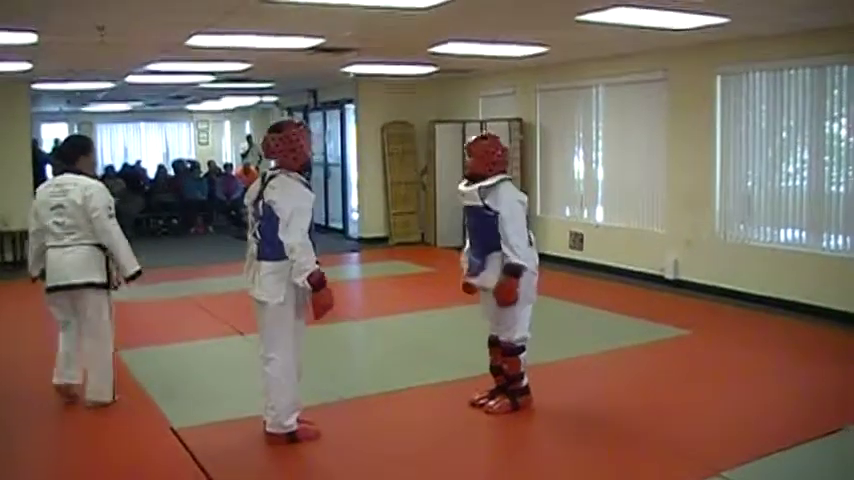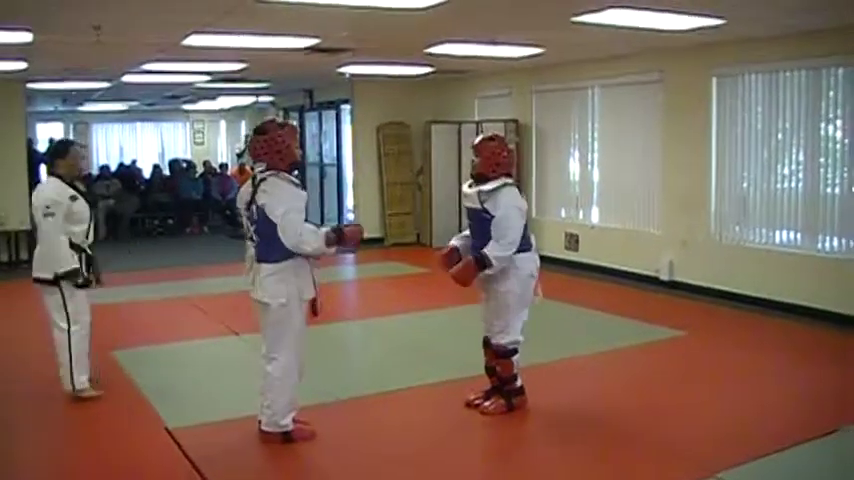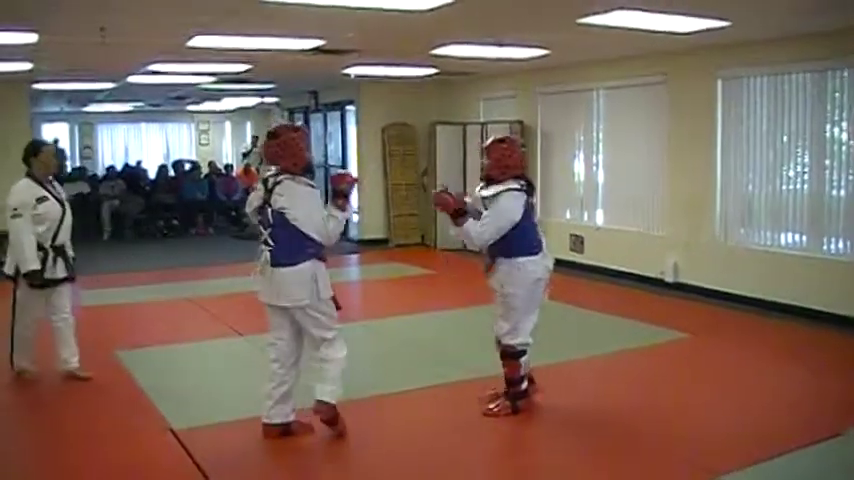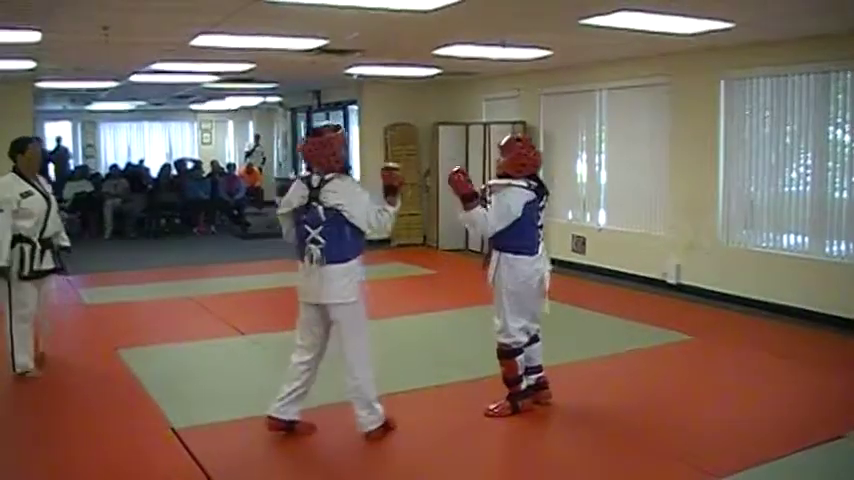
dt=0.4s
person 1, frame 1
left shoulder: (263, 183)
right shoulder: (293, 189)
right elbow: (295, 242)
right wrist: (318, 285)
left hip: (264, 274)
right hip: (282, 278)
left knee: (277, 351)
right knee: (283, 352)
left ankle: (279, 417)
right ankle: (282, 426)
person 1, frame 2
left shoulder: (255, 184)
right shoulder: (283, 189)
right elbow: (296, 237)
right wrist: (338, 236)
left hip: (266, 274)
right hip: (283, 277)
left knee: (276, 350)
right knee: (285, 352)
left ankle: (273, 416)
right ankle: (277, 425)
person 1, frame 3
left shoulder: (264, 188)
right shoulder: (299, 191)
right elbow: (327, 233)
right wrist: (341, 197)
left hip: (275, 277)
right hip: (302, 278)
left knee: (283, 350)
right knee: (330, 342)
left ankle: (277, 418)
right ankle: (326, 402)
person 1, frame 4
left shoulder: (299, 187)
right shoulder: (345, 187)
left elbow: (289, 231)
right elbow: (377, 225)
right wrist: (391, 192)
left hip: (311, 276)
right hip: (341, 277)
left knee: (307, 350)
right knee: (356, 351)
left ankle: (283, 413)
right ankle: (372, 420)
person 2, frame 1
left shoulder: (504, 193)
right shoulder: (474, 191)
left elbow: (515, 241)
left wrist: (511, 278)
right wrist: (469, 271)
left hip: (509, 272)
right hip: (489, 272)
left knee: (510, 333)
right knee: (496, 332)
left ankle: (519, 392)
right ankle: (502, 385)
person 2, frame 2
left shoulder: (506, 196)
right shoulder: (480, 191)
left elbow: (505, 244)
left wrist: (474, 266)
right wrist: (456, 248)
left hip: (512, 272)
right hip: (495, 272)
left knee: (504, 333)
right knee: (491, 332)
left ankle: (513, 393)
right ankle: (497, 387)
person 2, frame 3
left shoulder: (509, 199)
right shoulder: (501, 191)
left elbow: (480, 236)
right elbow: (487, 223)
left wrist: (456, 213)
right wrist: (462, 207)
left hip: (521, 271)
right hip: (512, 268)
left knee: (512, 333)
right knee: (507, 329)
left ankle: (518, 395)
right ankle: (523, 381)
person 2, frame 4
left shoulder: (514, 193)
right shoulder: (530, 188)
left elbow: (485, 227)
right elbow: (498, 219)
left wrist: (467, 197)
right wrist: (472, 195)
left hip: (514, 267)
right hip: (529, 265)
left knee: (509, 332)
right knee: (526, 327)
left ankle: (520, 396)
right ankle: (538, 386)
person 3, frame 1
left shoulder: (44, 190)
right shoulder: (93, 189)
left elbow: (36, 234)
right elbow: (110, 232)
left wrist: (36, 267)
right wrist: (129, 268)
left hip: (57, 266)
right hip: (88, 265)
left knee: (68, 325)
right knee: (98, 332)
left ankle: (66, 379)
right ankle: (98, 393)
person 3, frame 2
left shoulder: (69, 189)
right shoulder: (51, 191)
right elbow: (52, 234)
left wrist: (83, 263)
right wrist: (68, 267)
left hip: (70, 262)
right hip: (59, 266)
left knee: (78, 320)
right knee: (70, 323)
left ankle: (74, 373)
right ankle: (77, 384)
person 3, frame 3
left shoulder: (54, 188)
right shoulder: (22, 192)
right elbow: (21, 233)
left wrist: (67, 256)
right wrist: (31, 267)
left hip: (56, 262)
right hip: (33, 264)
left knee: (63, 315)
right knee: (25, 318)
left ankle: (71, 365)
right ankle: (21, 364)
person 3, frame 4
left shoulder: (42, 182)
left elbow: (52, 215)
left wrist: (62, 242)
left hip: (43, 253)
right hip: (21, 257)
left knee: (42, 308)
right knee: (22, 312)
left ankle: (35, 350)
right ankle: (23, 365)
